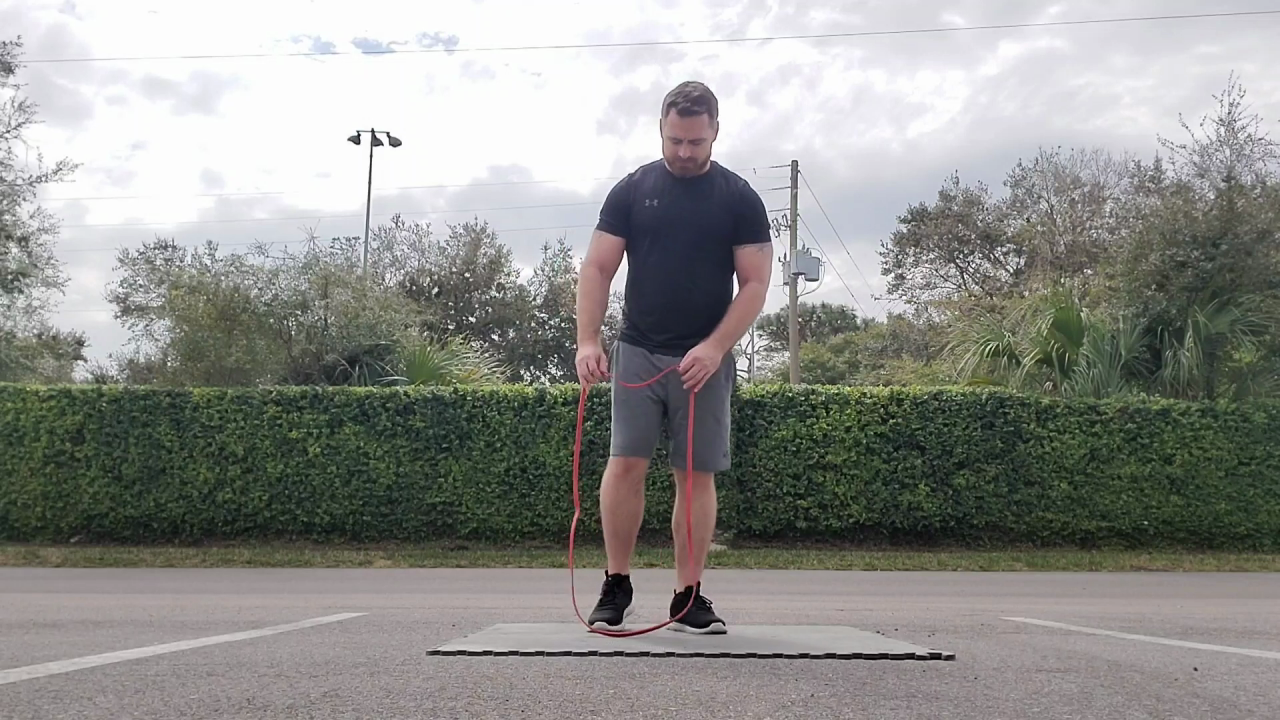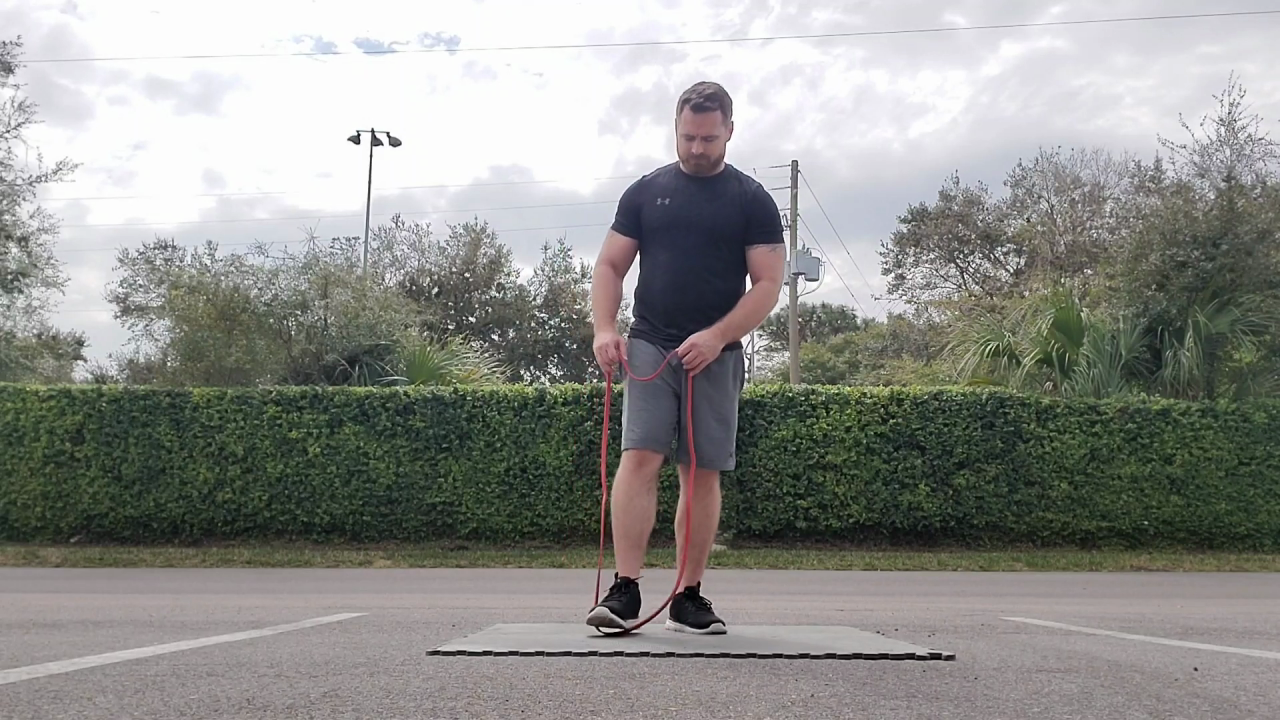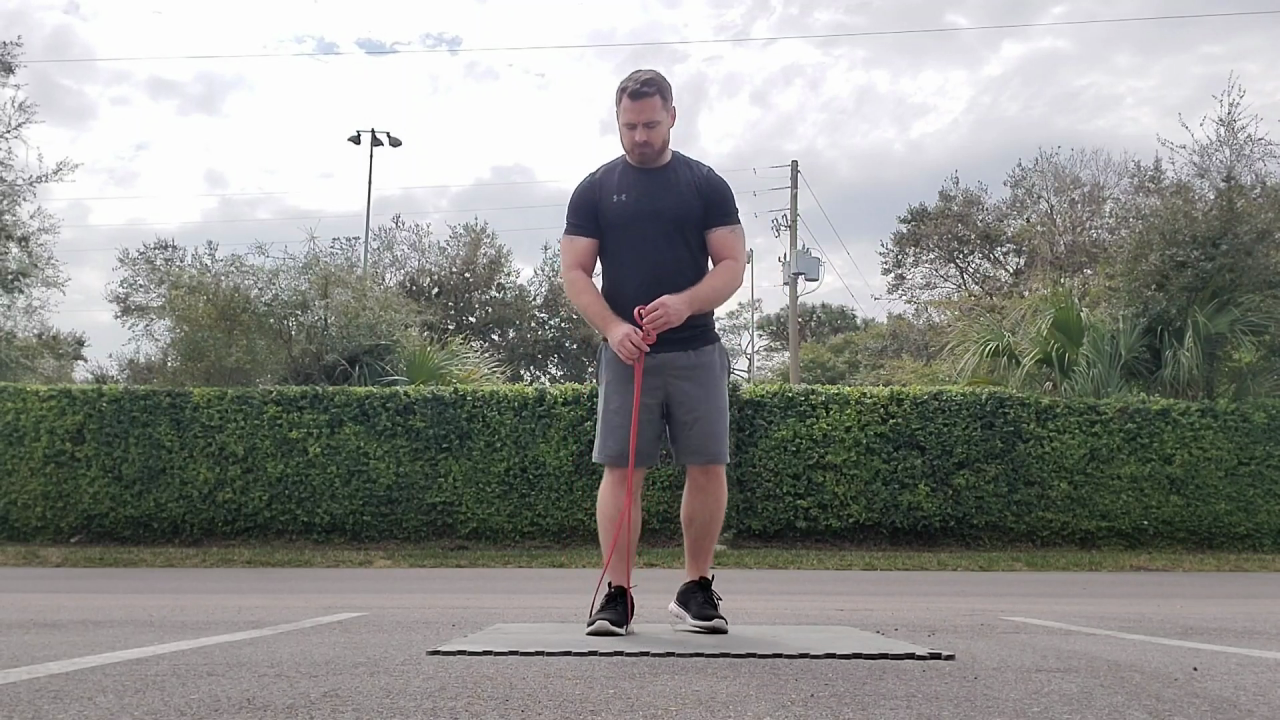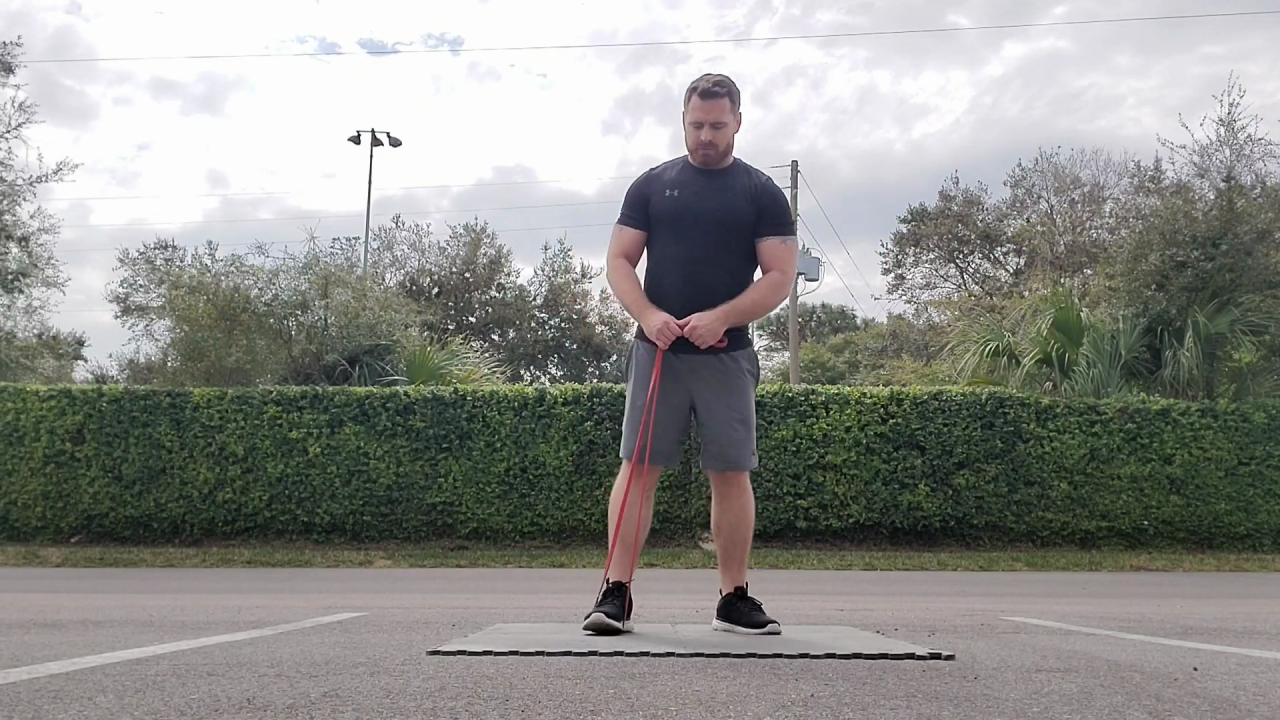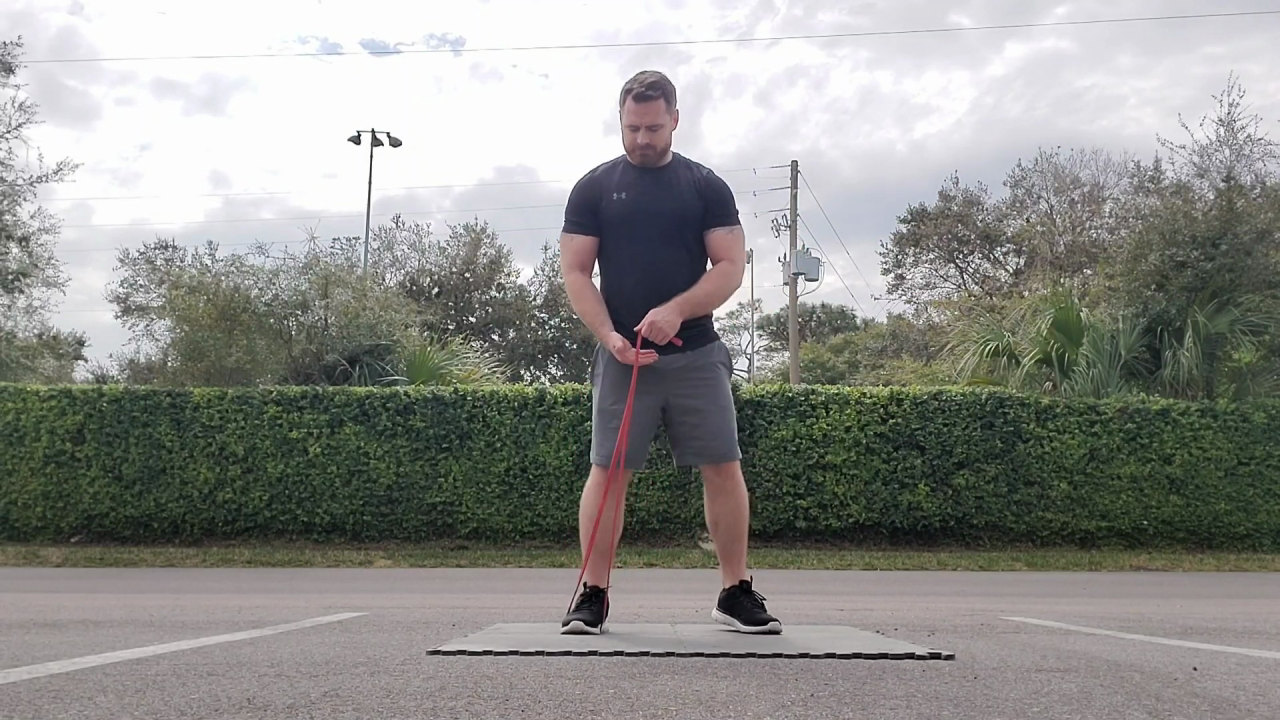
dt=0.7s
person 1, frame 1
left shoulder: (739, 198)
right shoulder: (631, 190)
left elbow: (755, 283)
right elbow: (597, 267)
left wrist: (716, 347)
right wrist: (588, 340)
left hip: (703, 360)
right hip: (637, 352)
left knee: (697, 475)
right knee: (626, 465)
left ankle: (688, 597)
right ankle: (616, 585)
person 1, frame 2
left shoulder: (752, 200)
right shoulder: (646, 191)
left elbow: (768, 284)
right elbow: (609, 264)
left wrist: (718, 337)
right wrist: (604, 328)
left hip: (714, 356)
right hip: (649, 349)
left knee: (702, 473)
right knee: (639, 460)
left ankle: (687, 597)
right ankle: (625, 589)
person 1, frame 3
left shoulder: (706, 184)
right shoulder: (595, 189)
left elbow: (732, 264)
right elbow: (575, 271)
left wrist: (686, 303)
right wrist: (612, 325)
left hip: (697, 351)
right hip: (626, 352)
left knee: (708, 468)
right knee: (621, 471)
left ankle: (696, 587)
right ankle: (617, 595)
person 1, frame 4
left shoulder: (762, 192)
right shoulder: (652, 184)
left elbow: (779, 277)
right elbow: (619, 260)
left wrist: (723, 318)
right wrist: (648, 314)
left hip: (727, 356)
right hip: (657, 351)
left knee: (731, 474)
right knee: (639, 467)
left ankle: (734, 599)
right ankle: (616, 595)
person 1, frame 5
left shoulder: (705, 185)
right shoulder: (594, 187)
left elbow: (731, 265)
right elbow: (575, 271)
left wrist: (677, 310)
right wrist: (608, 336)
left hip: (696, 351)
right hip: (624, 355)
left knee: (723, 467)
right knee: (607, 471)
left ankle: (736, 592)
right ankle: (593, 596)
